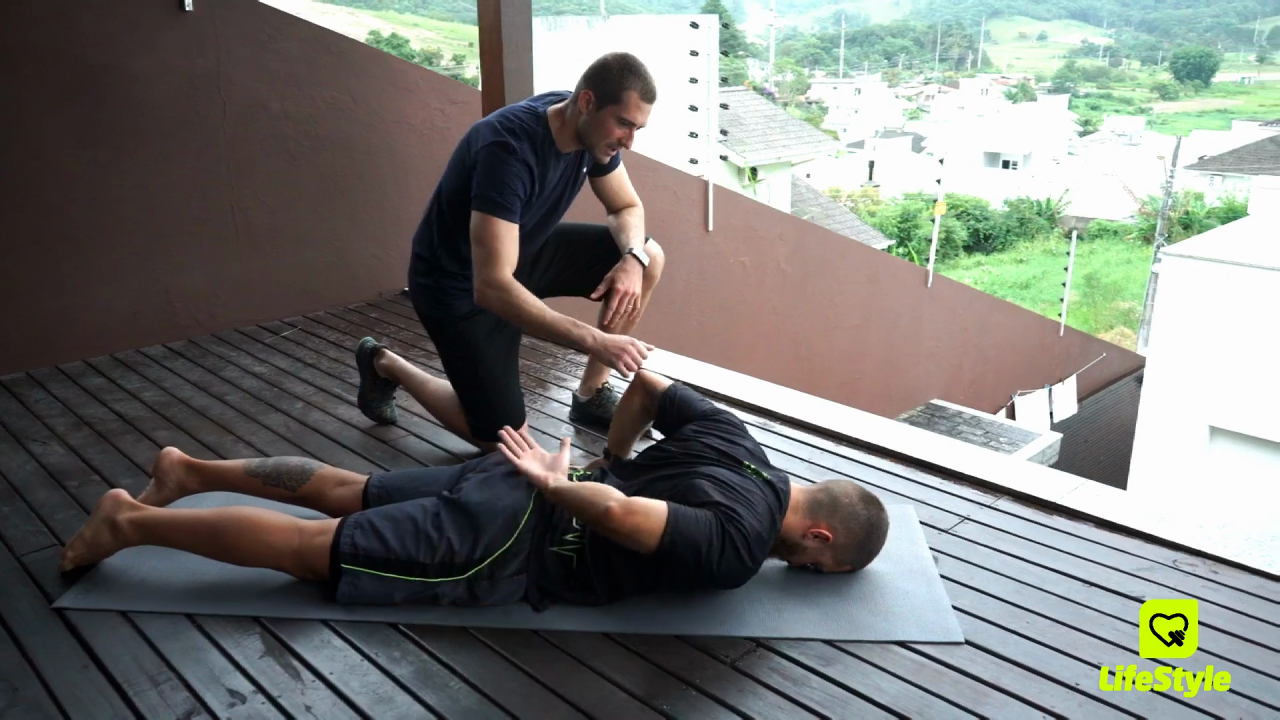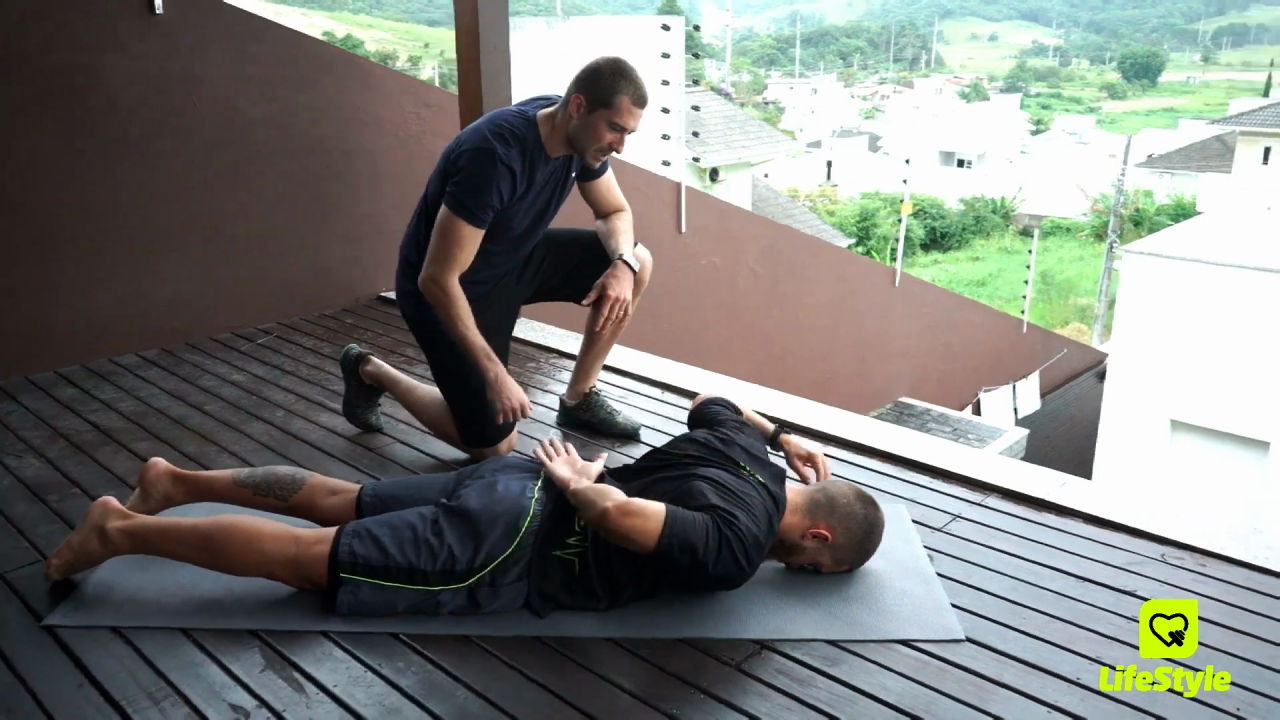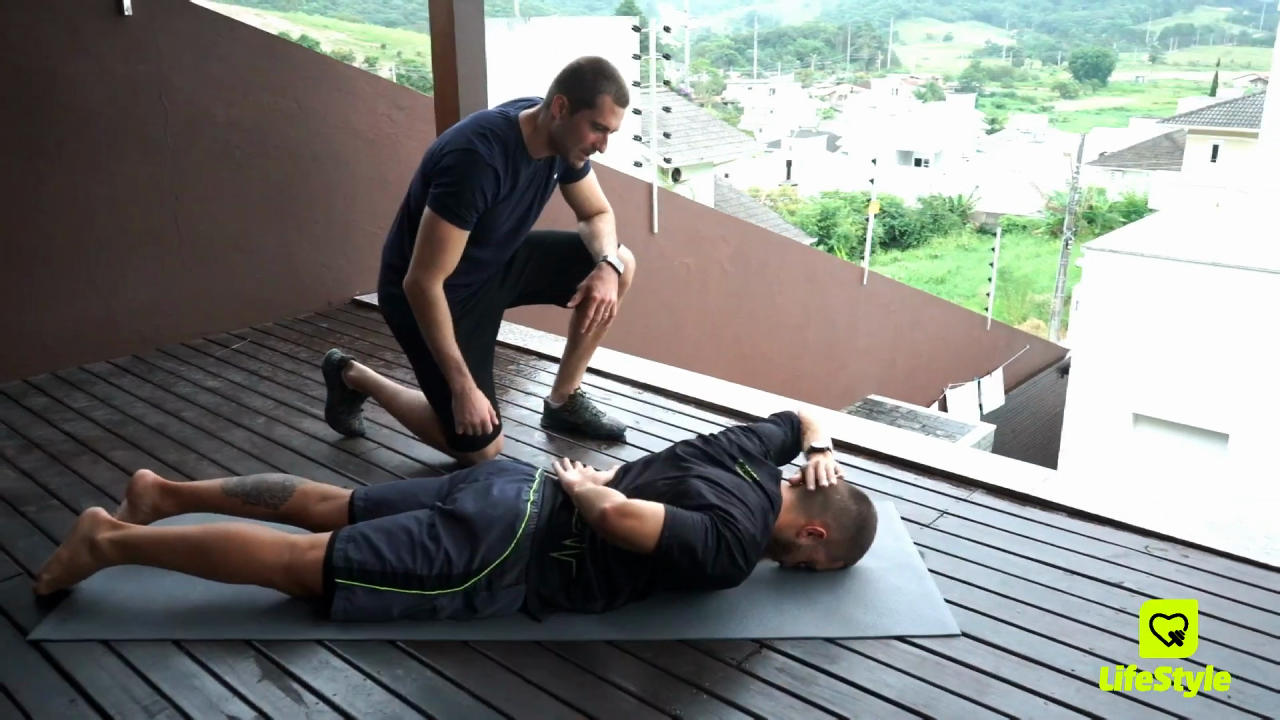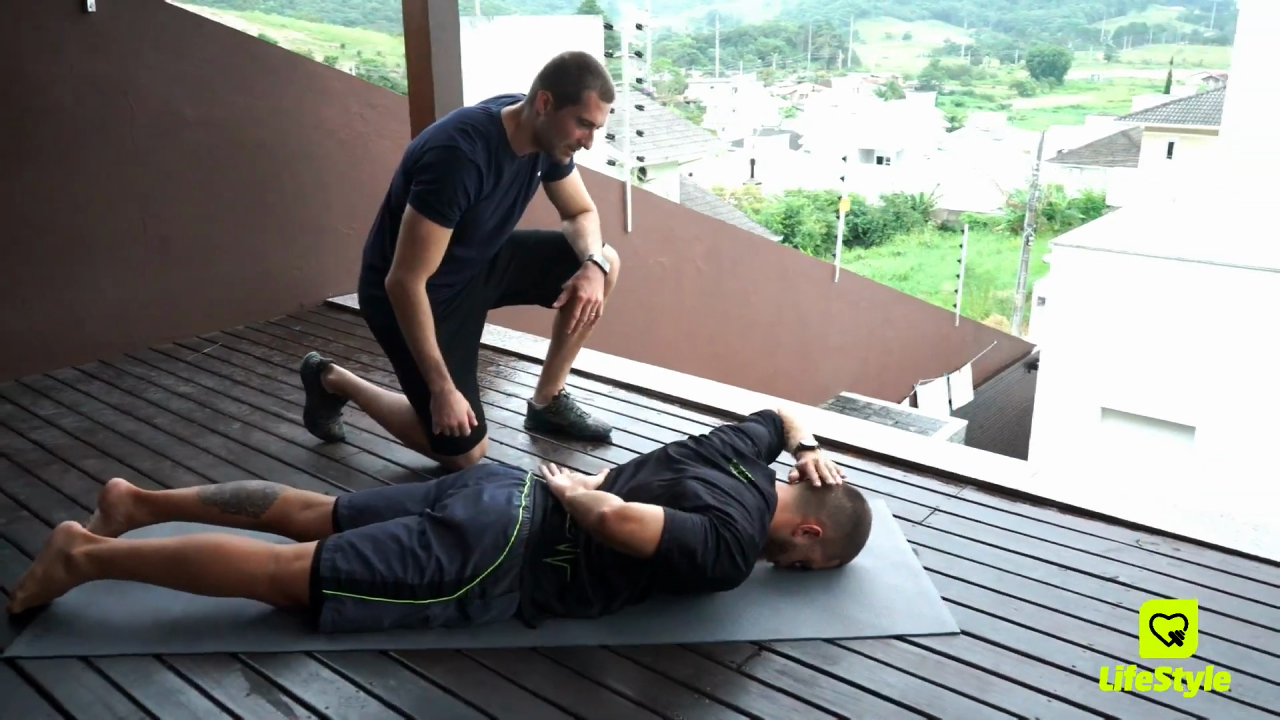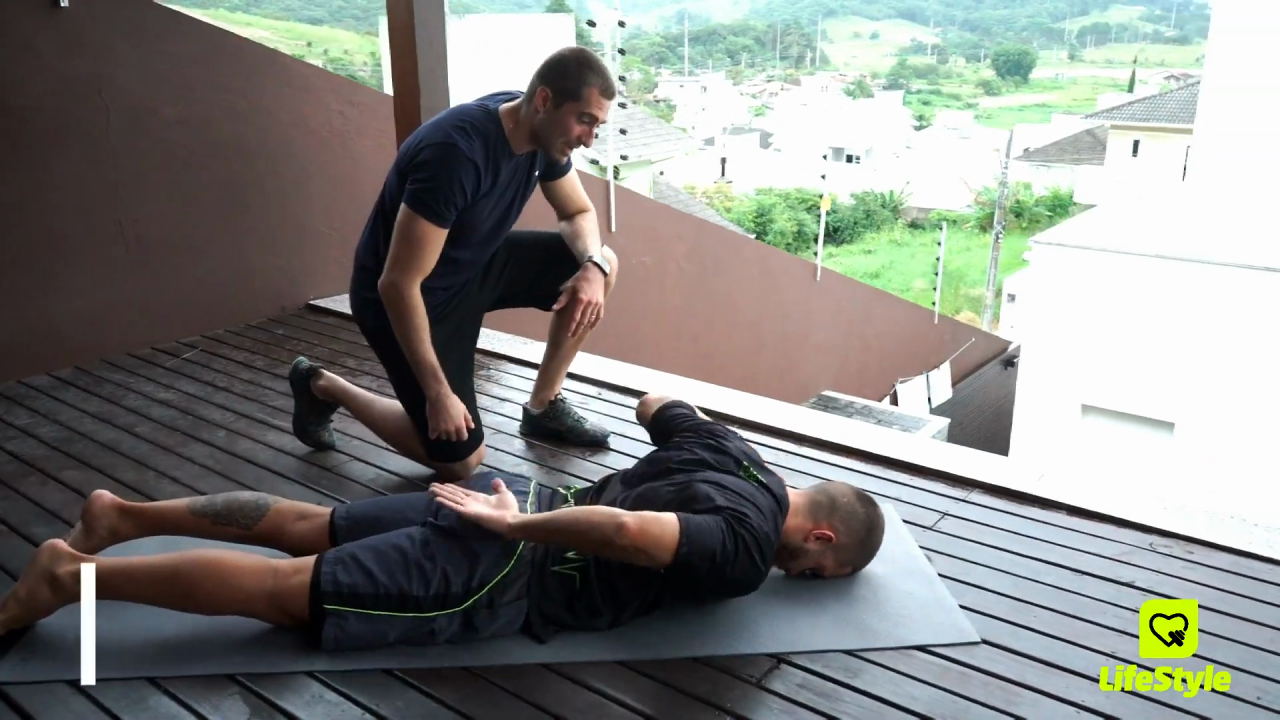
dt=0.4s
person 1, frame 1
left shoulder: (735, 440)
right shoulder: (740, 543)
left elbow: (643, 379)
right elbow: (622, 517)
right wrist: (562, 489)
left hip: (520, 483)
right hip: (506, 547)
left knee: (344, 493)
right knee: (311, 550)
left ankle: (188, 471)
right ankle: (132, 522)
person 1, frame 2
left shoulder: (740, 450)
right shoulder: (739, 546)
left elbow: (707, 403)
right elbow: (617, 517)
left wrist: (782, 438)
right wrist: (576, 487)
left hip: (511, 486)
right hip: (504, 551)
left knee: (336, 500)
right knee: (305, 557)
left ankle: (176, 480)
right ankle: (124, 528)
person 1, frame 3
left shoulder: (750, 454)
right shoulder: (734, 546)
left elbow: (796, 415)
right elbow: (616, 517)
left wrist: (822, 452)
right wrist: (580, 488)
left hip: (509, 491)
right hip: (502, 552)
left knee: (327, 506)
right knee: (300, 566)
left ankle: (164, 492)
right ankle: (114, 538)
person 1, frame 4
left shoulder: (740, 453)
right shoulder: (733, 548)
left elbow: (770, 411)
right elbow: (615, 518)
left wrist: (808, 449)
right wrist: (574, 495)
left hip: (499, 495)
right hip: (494, 558)
left knee: (309, 514)
right knee: (286, 575)
left ankle: (138, 501)
right ankle: (88, 553)
person 1, frame 5
left shoulder: (729, 451)
right shoulder: (749, 547)
left elbow: (649, 400)
right elbow: (626, 533)
right wrist: (518, 529)
left hip: (507, 500)
right hip: (494, 572)
left knee: (305, 528)
right knee: (282, 591)
left ankle: (122, 511)
right ankle: (77, 573)
person 2, frame 1
left shoulder: (592, 130)
right shoulder: (507, 149)
left elbow: (627, 207)
right elbow: (492, 286)
left wrist: (631, 259)
right wrist: (595, 341)
left hip: (524, 250)
right hip: (457, 284)
left knee: (648, 258)
right knee: (504, 440)
left ankle: (591, 396)
right ankle: (384, 367)
person 2, frame 2
left shoulder: (582, 134)
right shoulder: (494, 154)
left elbow: (615, 212)
right elbow: (436, 280)
left wrist: (622, 263)
right wrist: (495, 375)
left hip: (514, 258)
right hip: (451, 290)
left knee: (636, 264)
right knee: (493, 445)
left ankle: (578, 399)
right ankle: (370, 372)
person 2, frame 3
left shoulder: (563, 136)
right shoulder: (476, 157)
left elbow: (598, 213)
right elbow: (421, 283)
left wrist: (606, 265)
right wrist: (463, 387)
left hip: (496, 262)
right hip: (436, 293)
left knee: (619, 265)
right knee: (479, 449)
left ankle: (563, 401)
right ankle: (354, 378)
person 2, frame 4
left shoulder: (546, 133)
right shoulder: (458, 155)
left elbow: (582, 212)
right elbow: (403, 282)
left wrist: (592, 265)
right wrist: (442, 389)
left hip: (479, 262)
right hip: (415, 293)
left knee: (603, 264)
right knee: (464, 452)
left ankle: (547, 402)
right ankle: (333, 381)
person 2, frame 5
left shoulder: (544, 132)
right shoulder: (455, 152)
left elbow: (579, 213)
right elbow: (397, 283)
left wrist: (591, 266)
right wrist: (438, 393)
left hip: (473, 264)
right hip: (406, 297)
left knee: (602, 264)
right knee: (460, 459)
left ankle: (544, 407)
right ankle: (324, 387)
